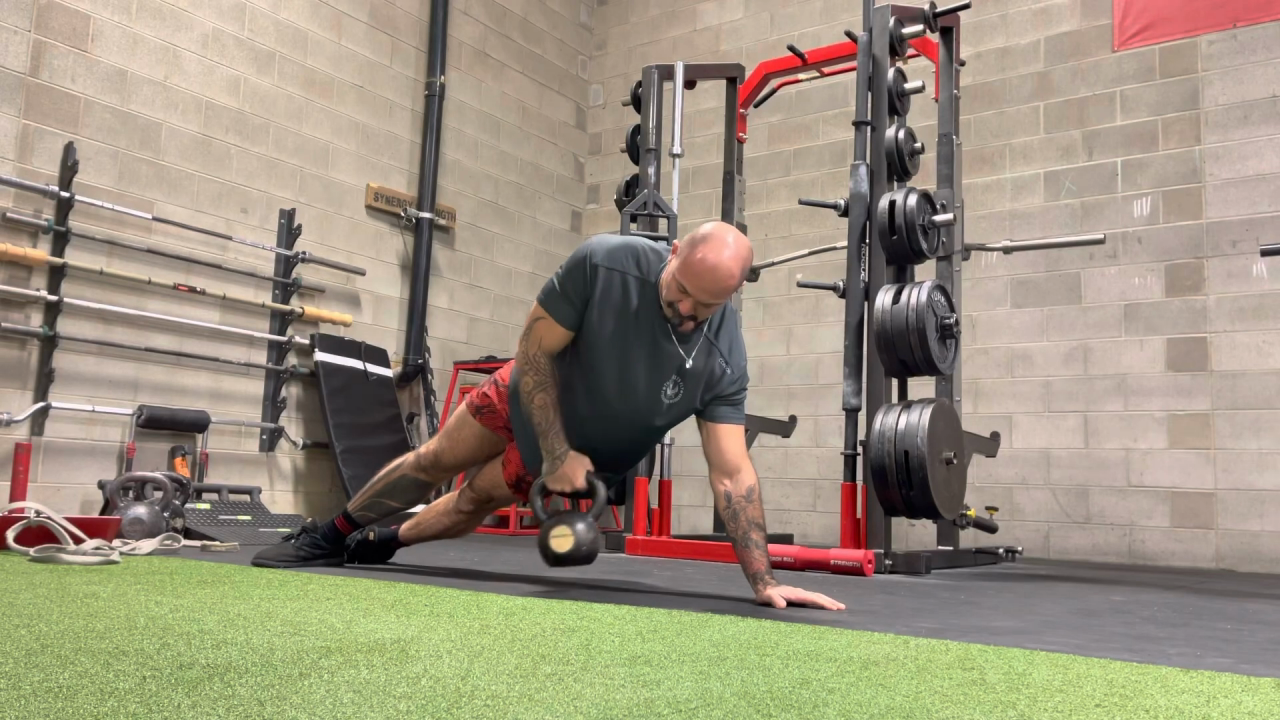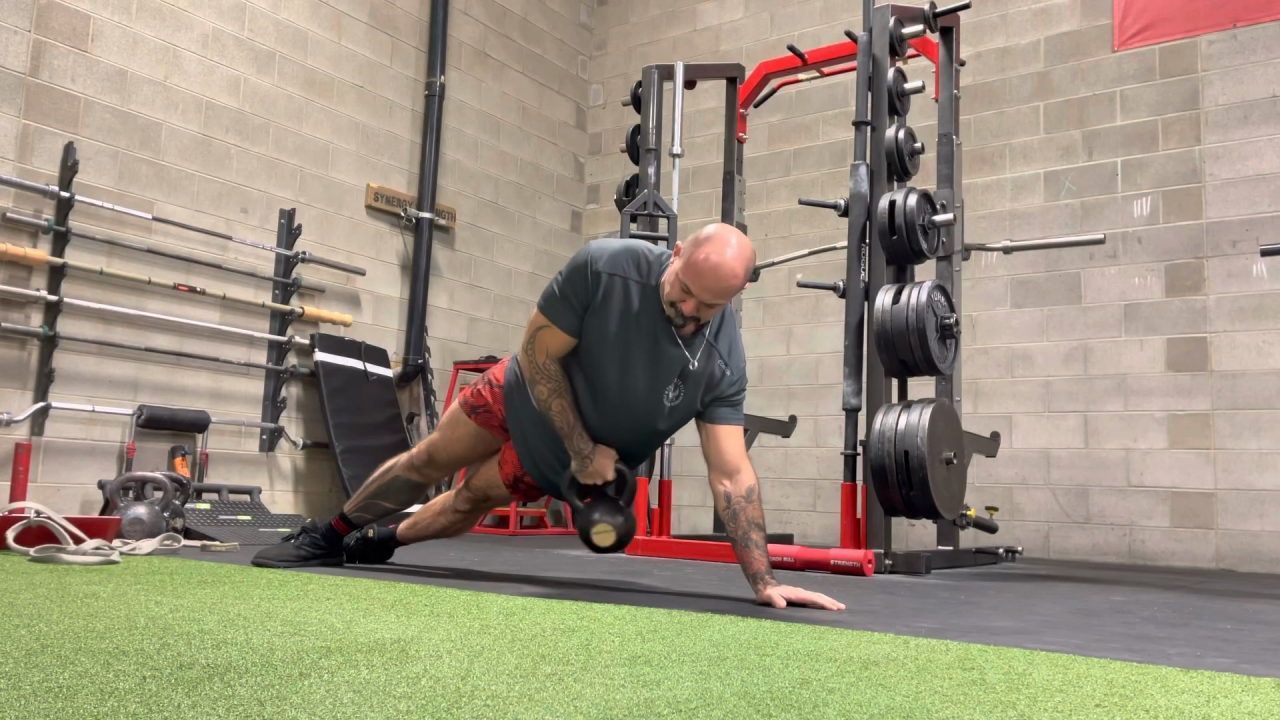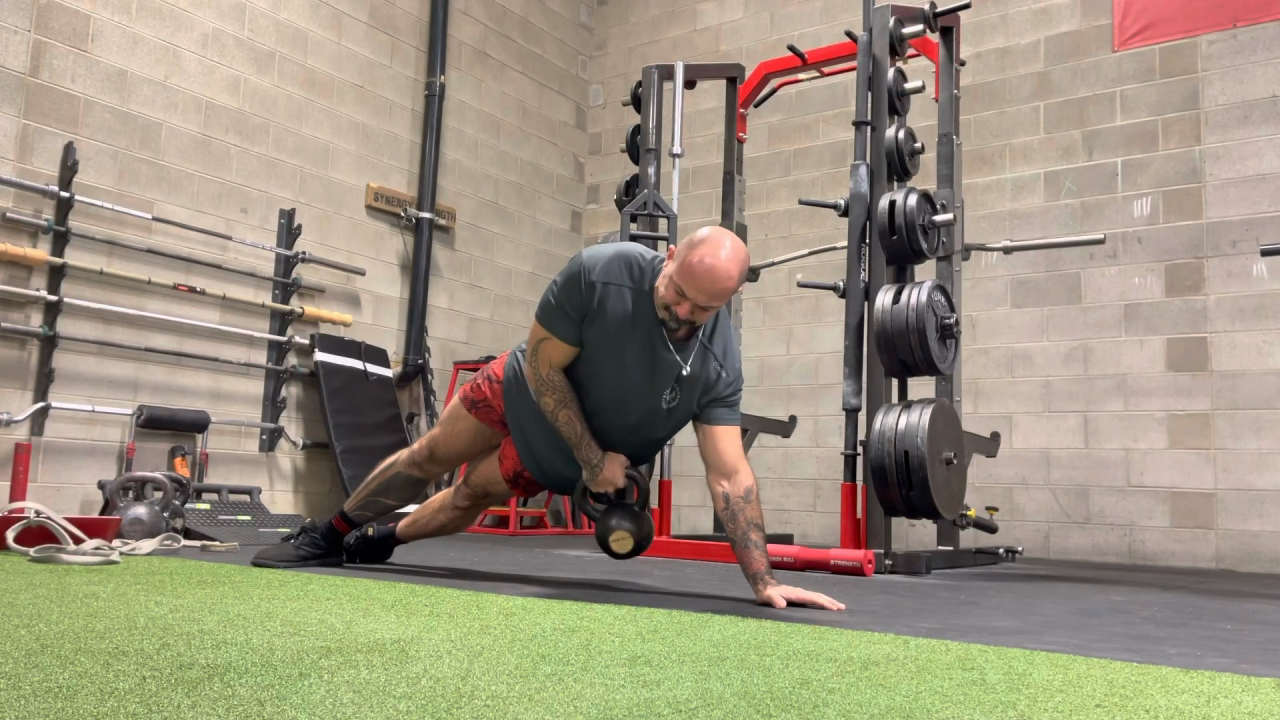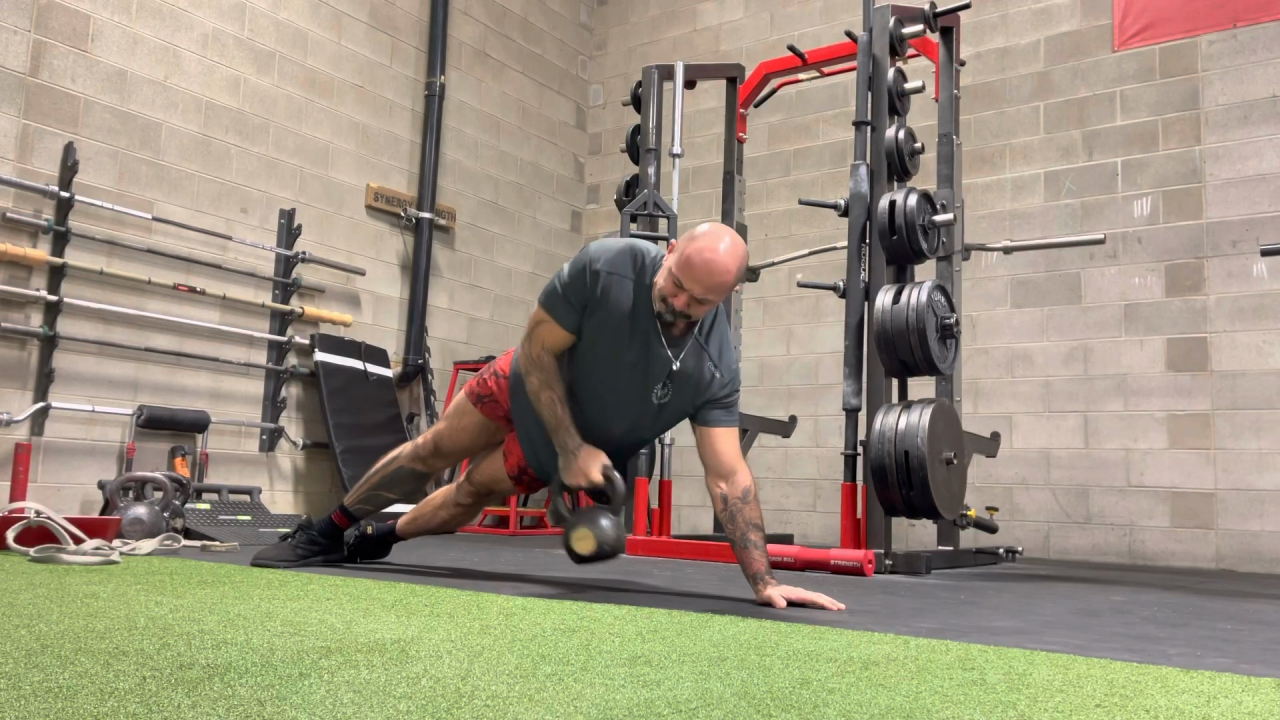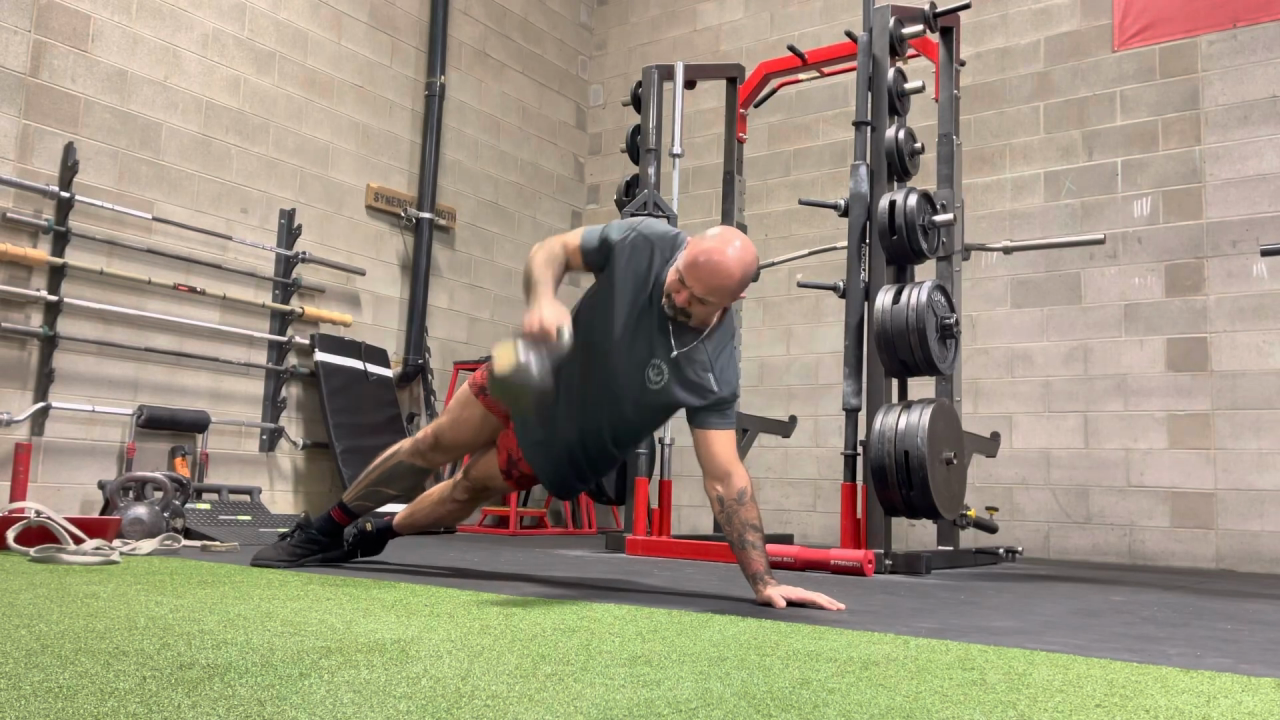
dt=0.2s
person 1, frame 1
left shoulder: (723, 358)
right shoulder: (603, 262)
left elbow: (731, 473)
right elbow: (535, 349)
left wrist: (764, 580)
right wrist: (557, 455)
left hip: (588, 449)
right hip: (526, 397)
left knee: (477, 500)
right knee: (433, 463)
left ankle: (380, 543)
right ankle: (332, 535)
person 1, frame 2
left shoulder: (722, 361)
right shoulder: (603, 266)
left elbow: (730, 474)
right elbow: (539, 354)
left wrist: (764, 580)
right wrist: (583, 451)
right hip: (523, 396)
left knee: (473, 499)
right knee: (428, 463)
left ankle: (378, 542)
right ankle: (329, 535)
person 1, frame 3
left shoulder: (717, 362)
right shoulder: (597, 272)
left elbow: (729, 474)
right elbow: (543, 367)
left wrist: (763, 580)
right wrist: (594, 460)
right hip: (521, 390)
left knee: (472, 496)
right knee: (428, 458)
left ankle: (377, 541)
right ankle: (330, 534)
person 1, frame 4
left shoulder: (713, 365)
right shoulder: (606, 265)
left elbow: (727, 475)
right elbow: (537, 348)
left wrist: (763, 580)
right wrist: (572, 448)
right hip: (525, 385)
left knee: (475, 491)
right knee: (432, 451)
left ankle: (376, 539)
right ankle: (329, 532)
person 1, frame 5
left shoulder: (712, 370)
right shoulder: (646, 241)
left elbow: (725, 476)
right elbow: (552, 250)
left wrist: (763, 580)
right wrist: (542, 298)
left hip: (560, 439)
left knee: (471, 488)
right knee: (431, 446)
left ankle: (373, 535)
right ankle: (327, 529)
